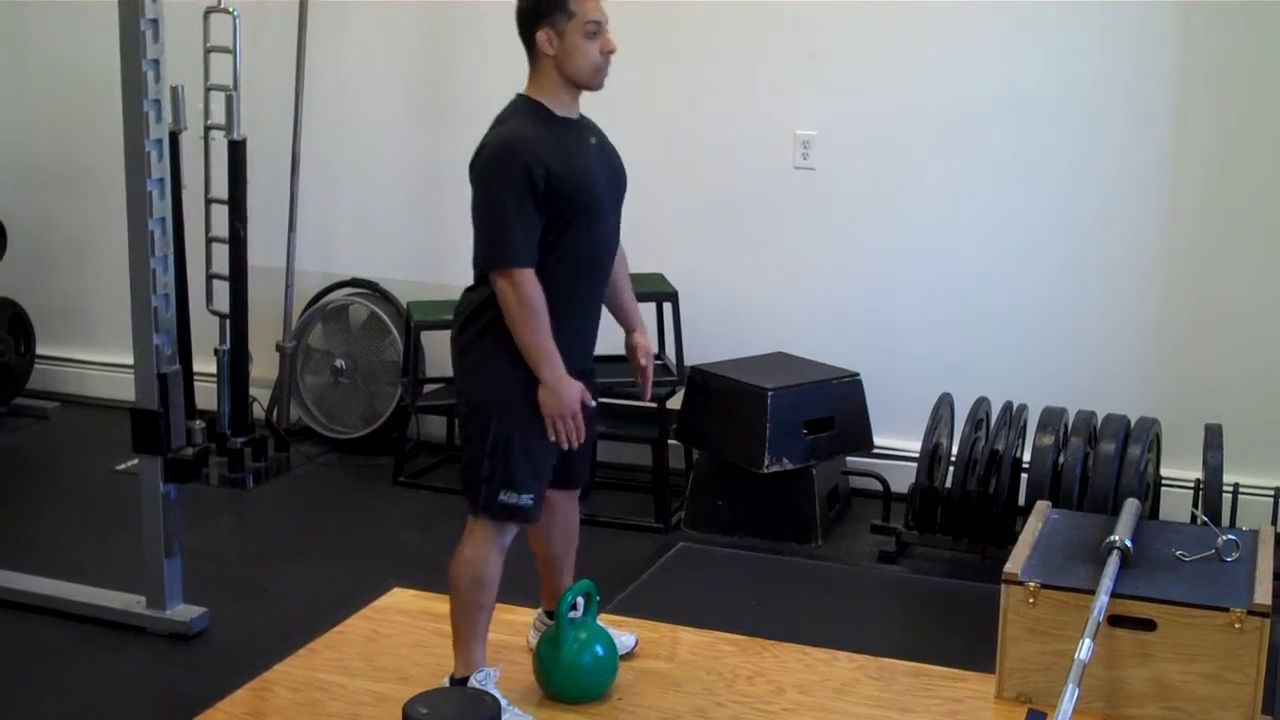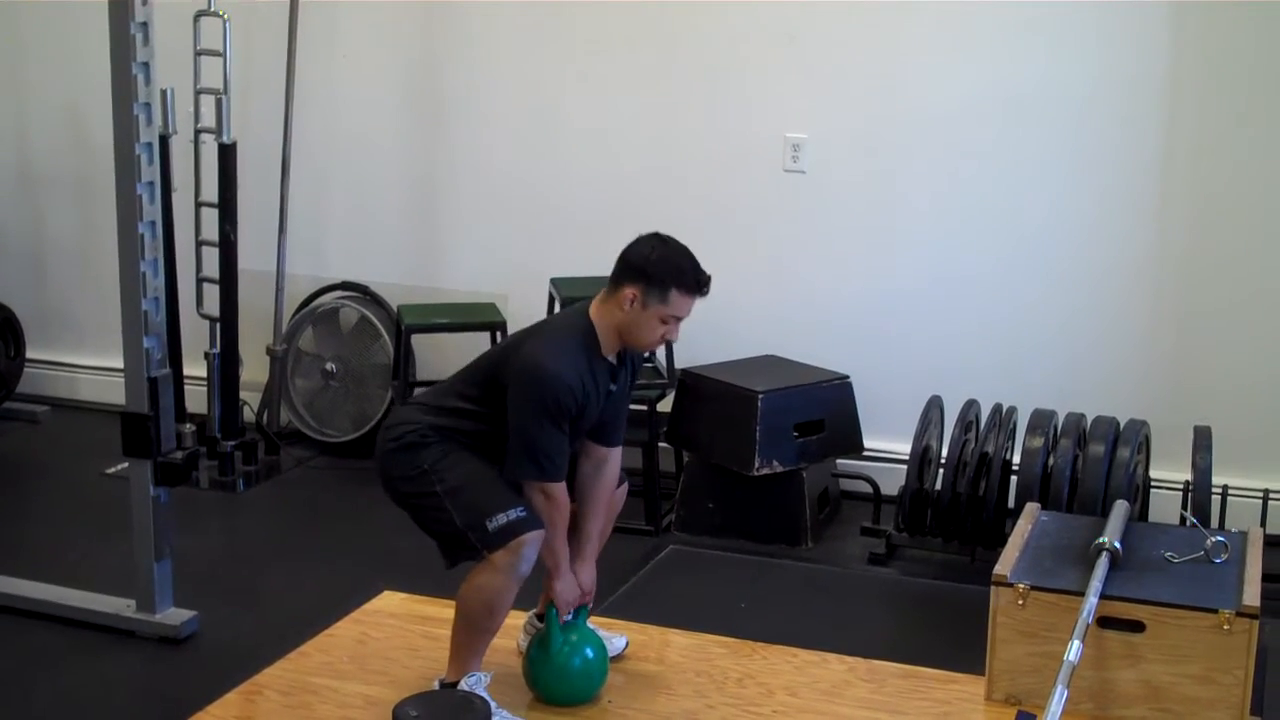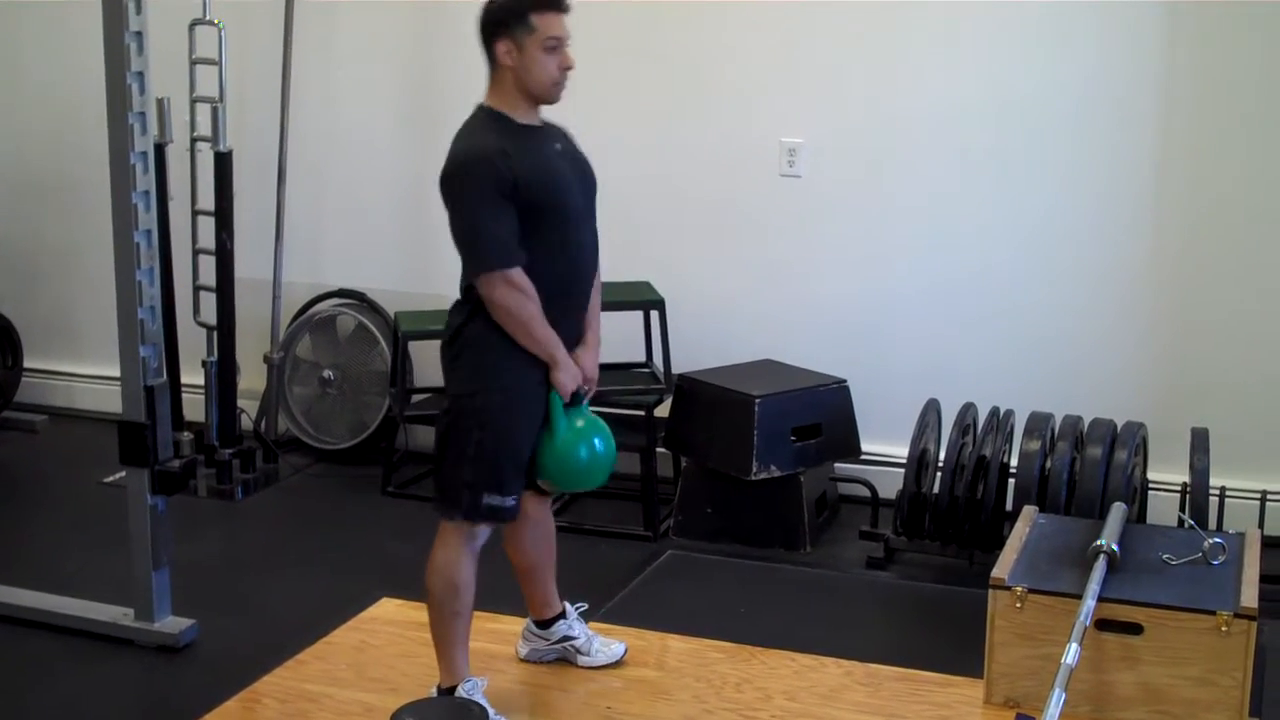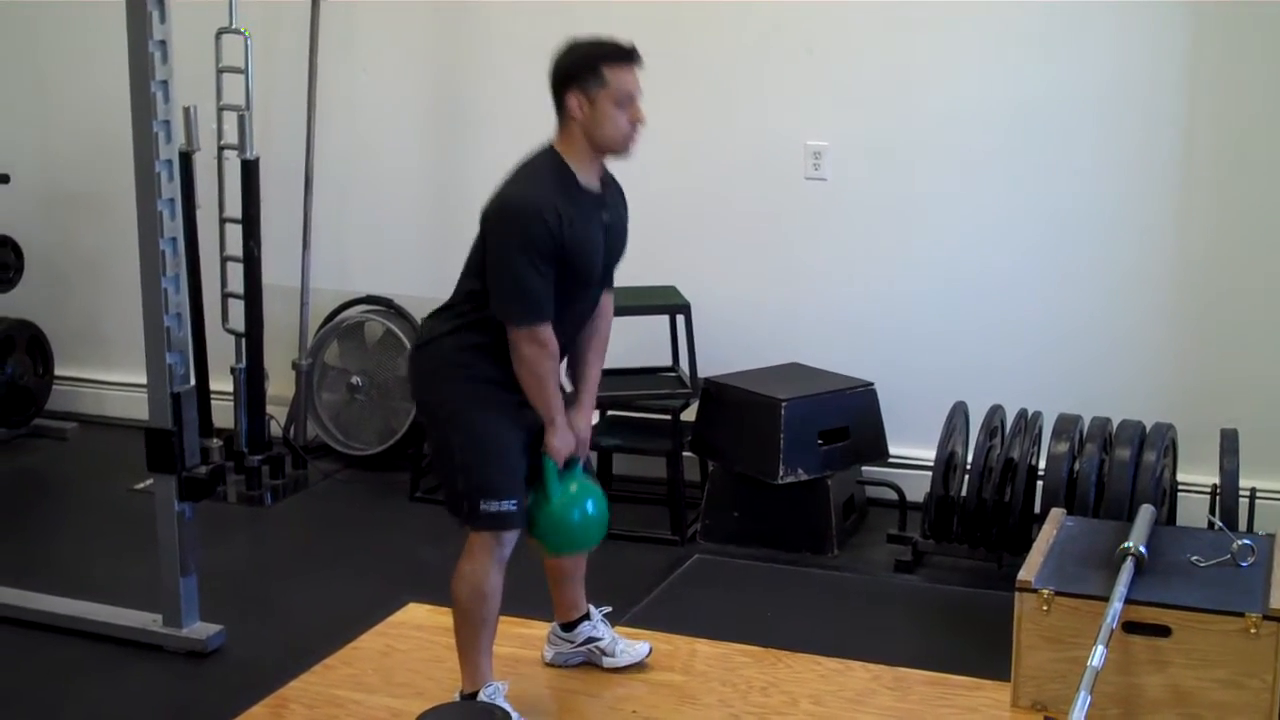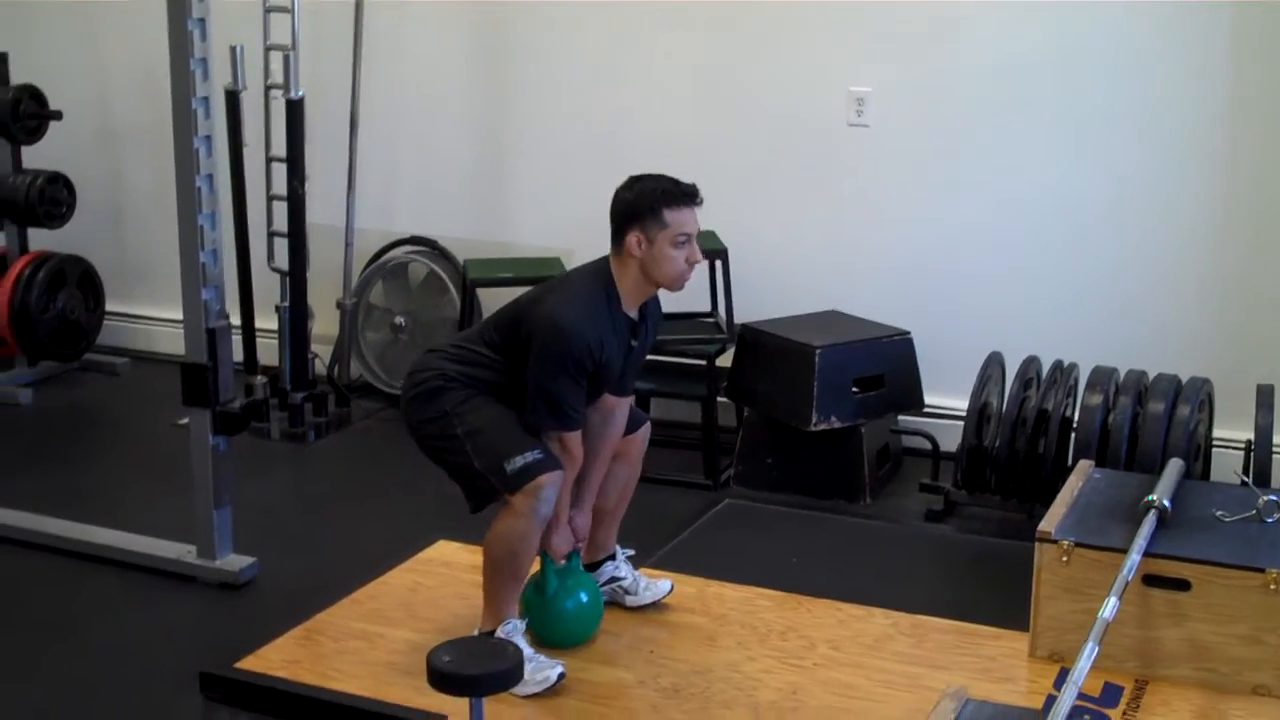
dt=1s
person 1, frame 1
left shoulder: (588, 135)
right shoulder: (514, 146)
left elbow: (604, 245)
right elbow: (512, 274)
left wrist: (634, 327)
right wrist: (551, 377)
left hip: (567, 353)
right hip: (512, 360)
left knee: (561, 490)
right knee: (498, 516)
left ankle: (557, 618)
person 1, frame 2
left shoulder: (621, 351)
right shoulder: (550, 366)
left elbow: (601, 457)
right elbow: (545, 489)
left wrist: (584, 560)
right wrist: (559, 573)
left hip: (495, 444)
right hip: (423, 447)
left knee: (611, 488)
right knee: (518, 541)
left ankle: (548, 621)
person 1, frame 3
left shoulder: (554, 139)
right shoulder: (480, 156)
left elbow: (583, 249)
right elbow: (500, 282)
left wrist: (587, 345)
right wrist: (556, 360)
left hip: (549, 351)
right hip: (498, 362)
left knee: (533, 494)
right knee: (470, 520)
left ankle: (548, 625)
person 1, frame 4
left shoulder: (608, 197)
right shoulder: (529, 206)
left elbow: (598, 303)
right elbow: (529, 336)
left wrist: (583, 405)
right wrist: (554, 424)
left hip: (535, 379)
right hip: (467, 371)
right knee: (498, 527)
left ankle: (574, 629)
person 1, frame 5
left shoulder: (643, 309)
right shoulder: (569, 320)
left elbow: (610, 407)
right elbow: (563, 439)
left wrist: (583, 507)
right wrist: (558, 524)
left hip: (518, 393)
right hip: (449, 394)
left knee: (632, 433)
right knee: (538, 487)
left ankle: (600, 565)
right ankle: (495, 636)
